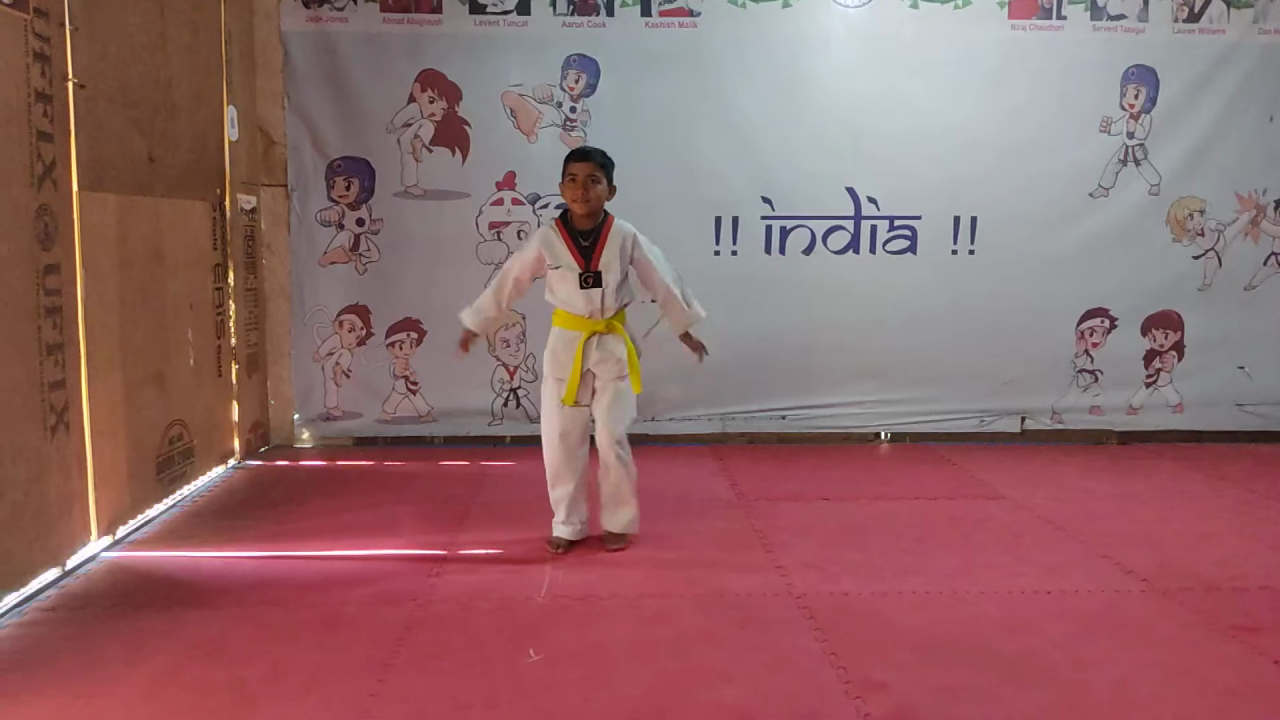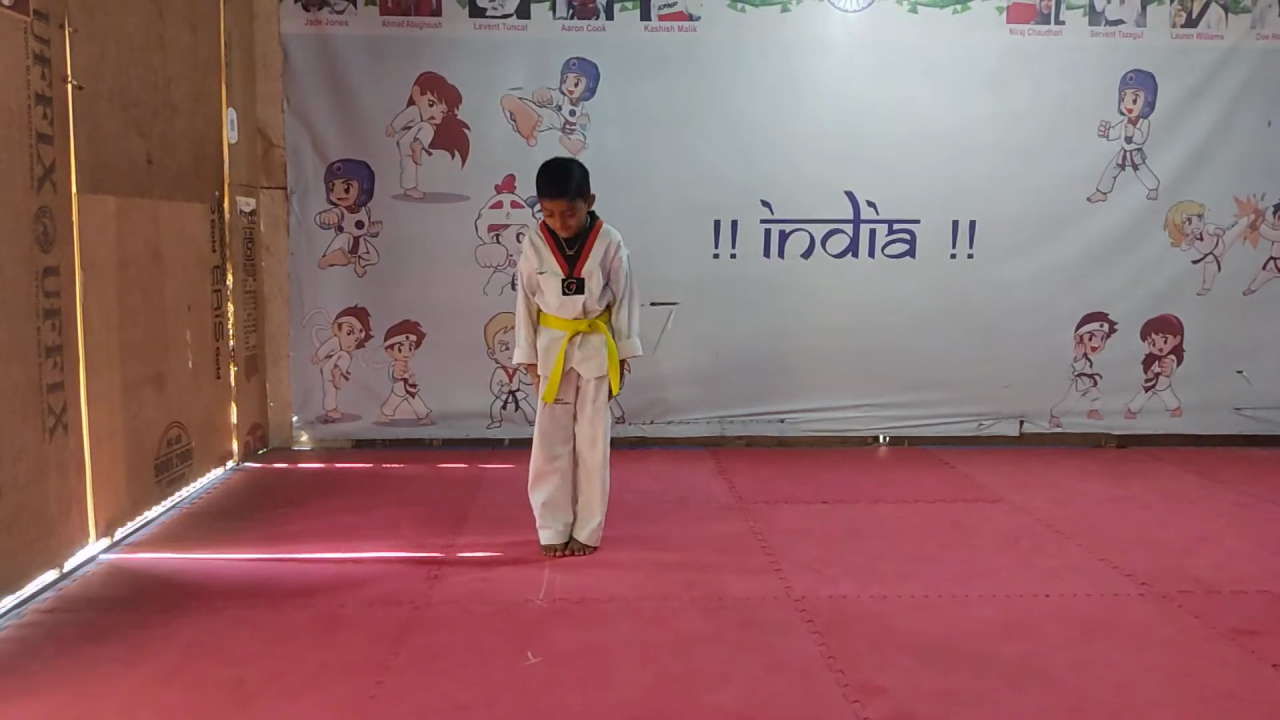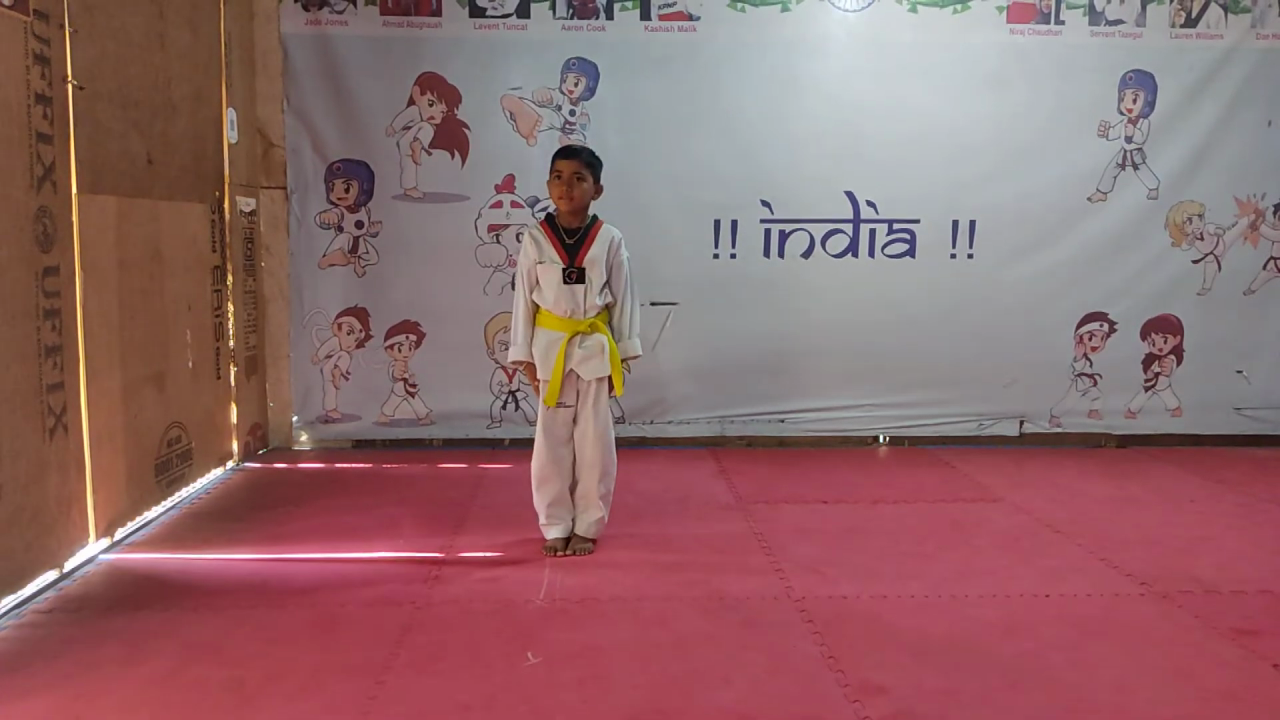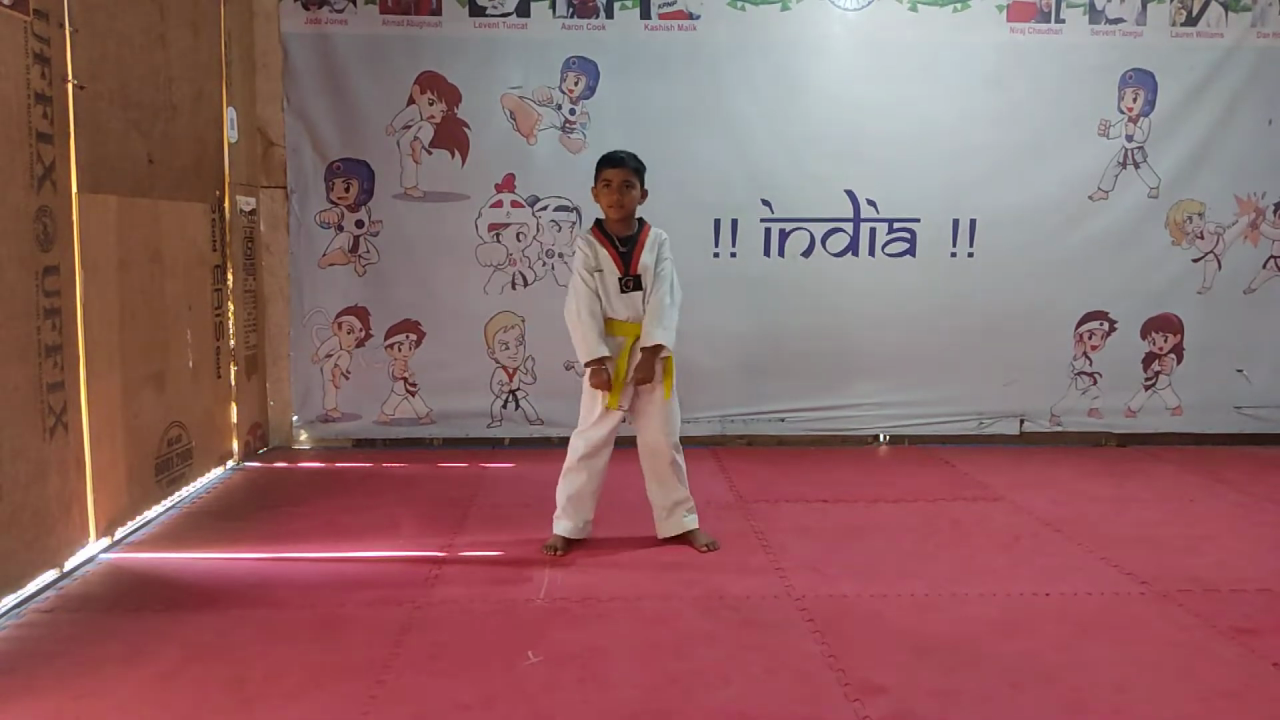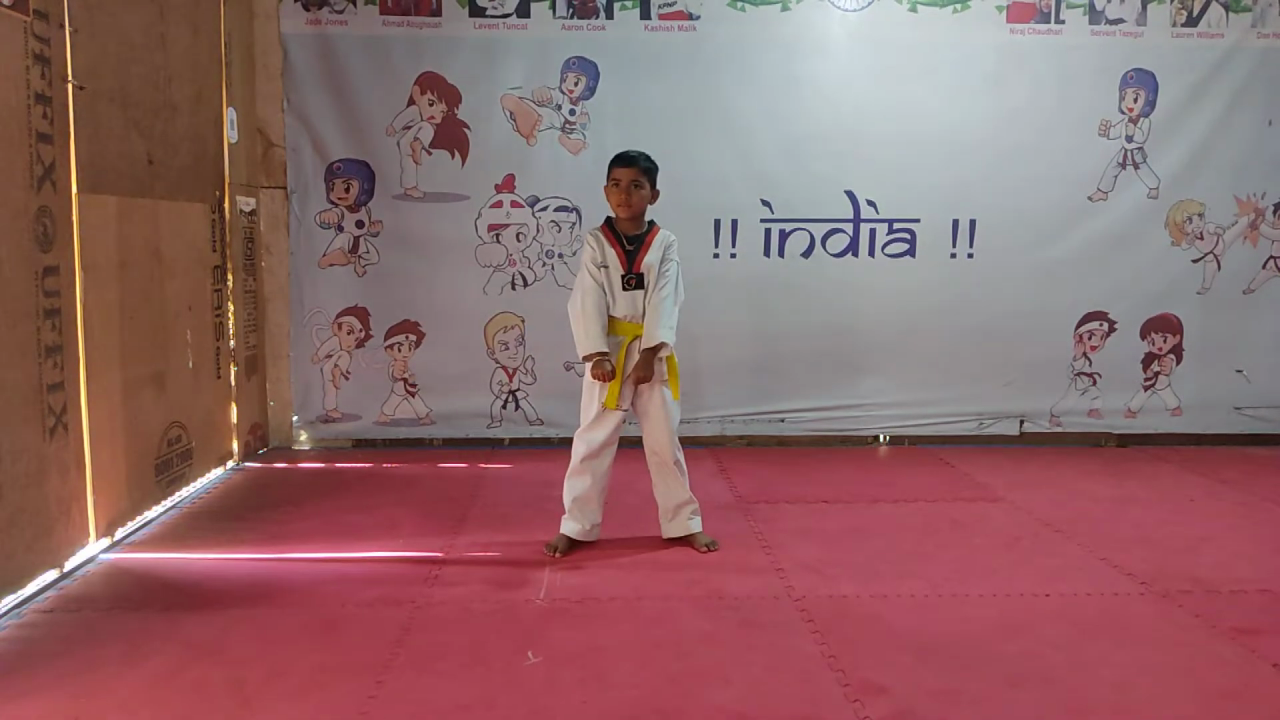
dt=1s
person 1, frame 1
left shoulder: (626, 237)
right shoulder: (546, 240)
left elbow: (661, 279)
right elbow: (509, 280)
left wrist: (685, 327)
right wrist: (475, 324)
left hip: (611, 346)
right hip: (565, 345)
left knee: (612, 439)
right knee: (560, 440)
left ankle: (617, 521)
right ankle: (567, 524)
person 1, frame 2
left shoulder: (610, 243)
right shoulder: (533, 247)
left elbow: (624, 304)
right elbow: (526, 307)
left wrist: (618, 361)
right wrist: (531, 360)
left hip: (596, 348)
right hip: (551, 347)
left knee: (592, 441)
right knee: (550, 441)
left ankle: (586, 531)
right ankle: (554, 531)
person 1, frame 3
left shoulder: (610, 240)
right shoulder: (536, 240)
left elbow: (624, 299)
right elbow: (524, 298)
left wrist: (622, 355)
right wrist: (526, 357)
left hip: (595, 347)
right hip: (551, 346)
left knee: (594, 441)
right knee: (552, 441)
left ankle: (587, 527)
right ankle: (556, 527)
person 1, frame 4
left shoulder: (657, 241)
right shoulder: (588, 245)
left elbow: (663, 301)
right elbow: (581, 307)
left wrist: (653, 353)
right wrist: (597, 361)
left hip: (653, 351)
right hip: (606, 353)
left knee: (662, 441)
right knee: (589, 441)
left ankle: (681, 521)
right ankle: (568, 525)
person 1, frame 5
left shoulder: (665, 244)
right shoulder: (595, 242)
left elbow: (664, 305)
right elbow: (586, 303)
left wrist: (649, 354)
right wrist: (597, 355)
left hip: (652, 353)
right hip: (607, 353)
left knee: (664, 441)
right knee: (592, 441)
left ankle: (684, 522)
right ankle: (576, 525)
